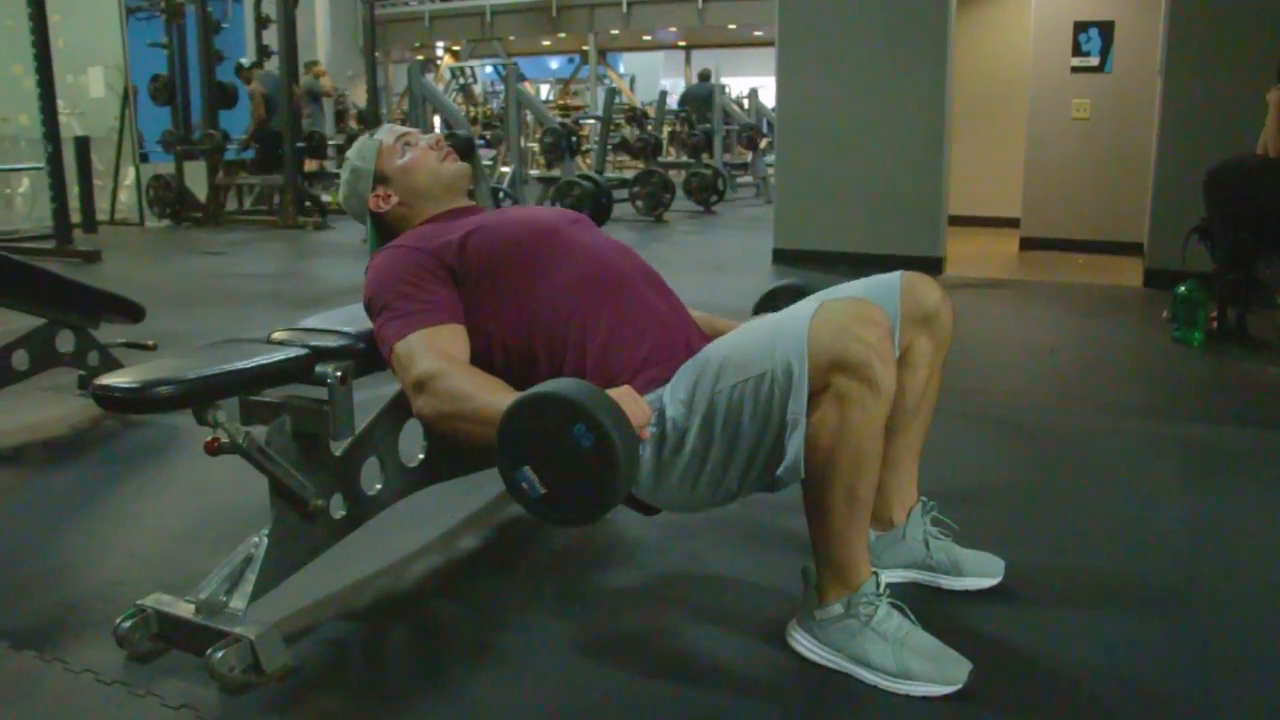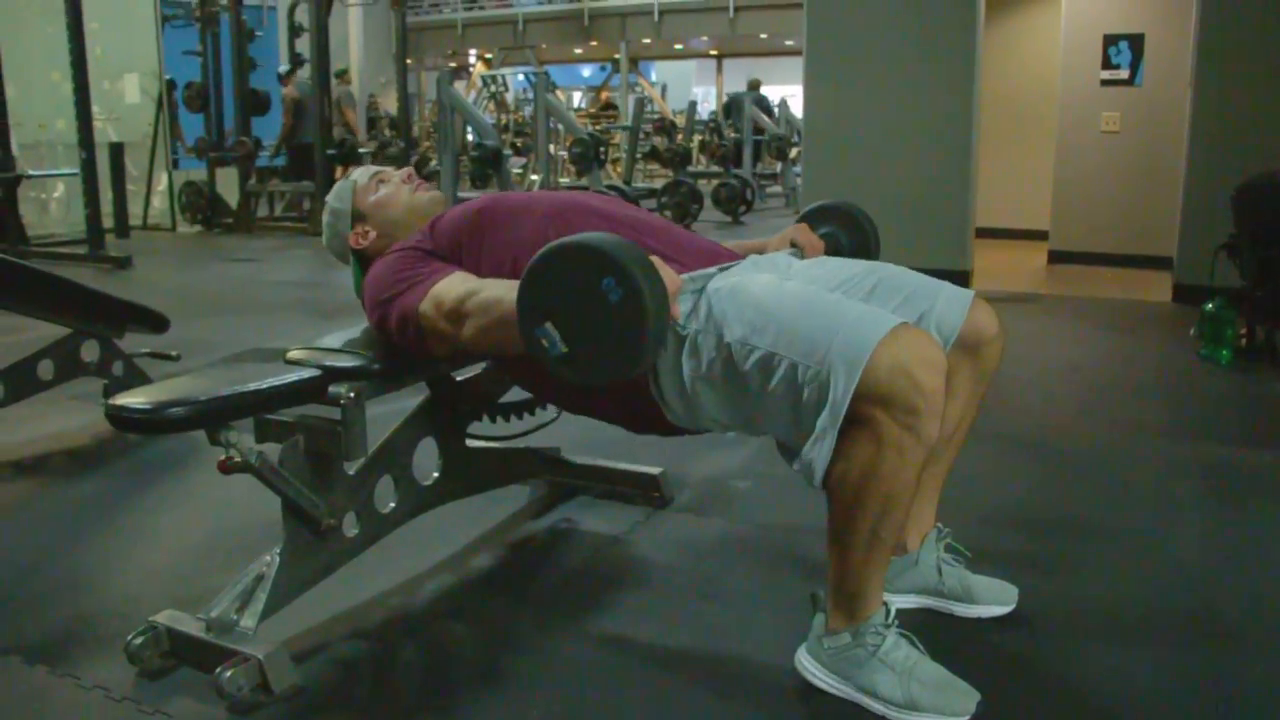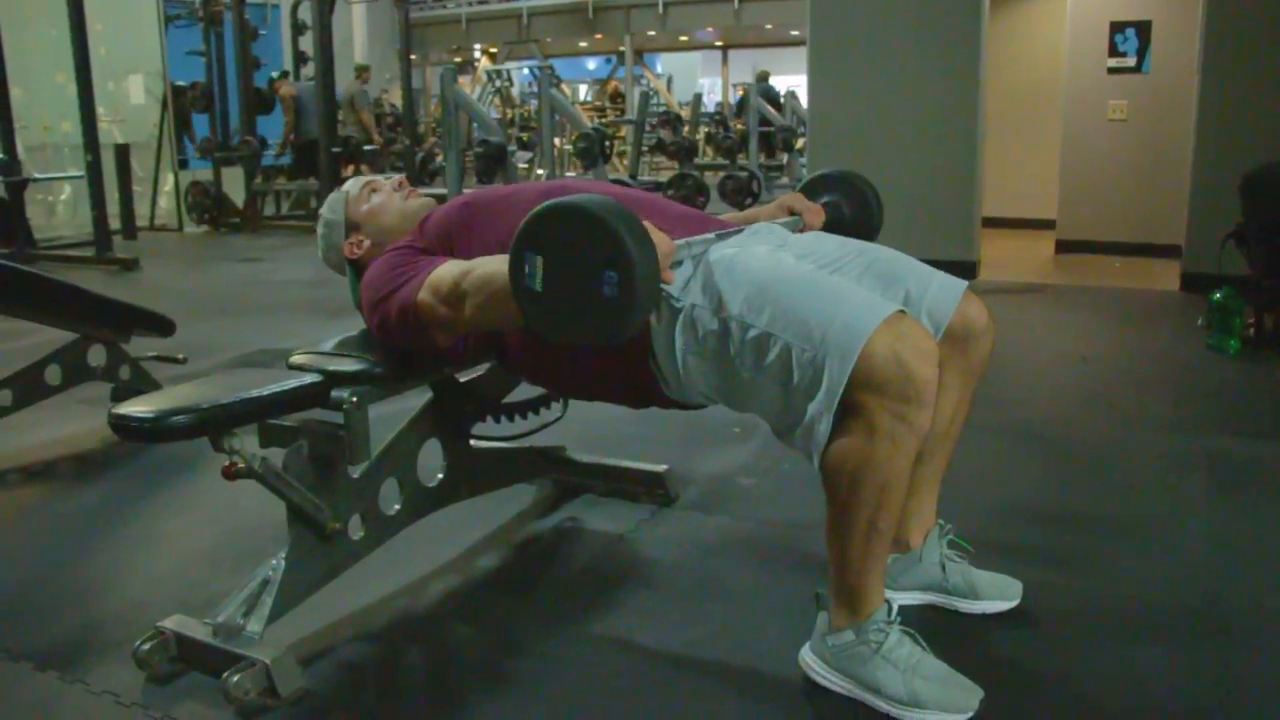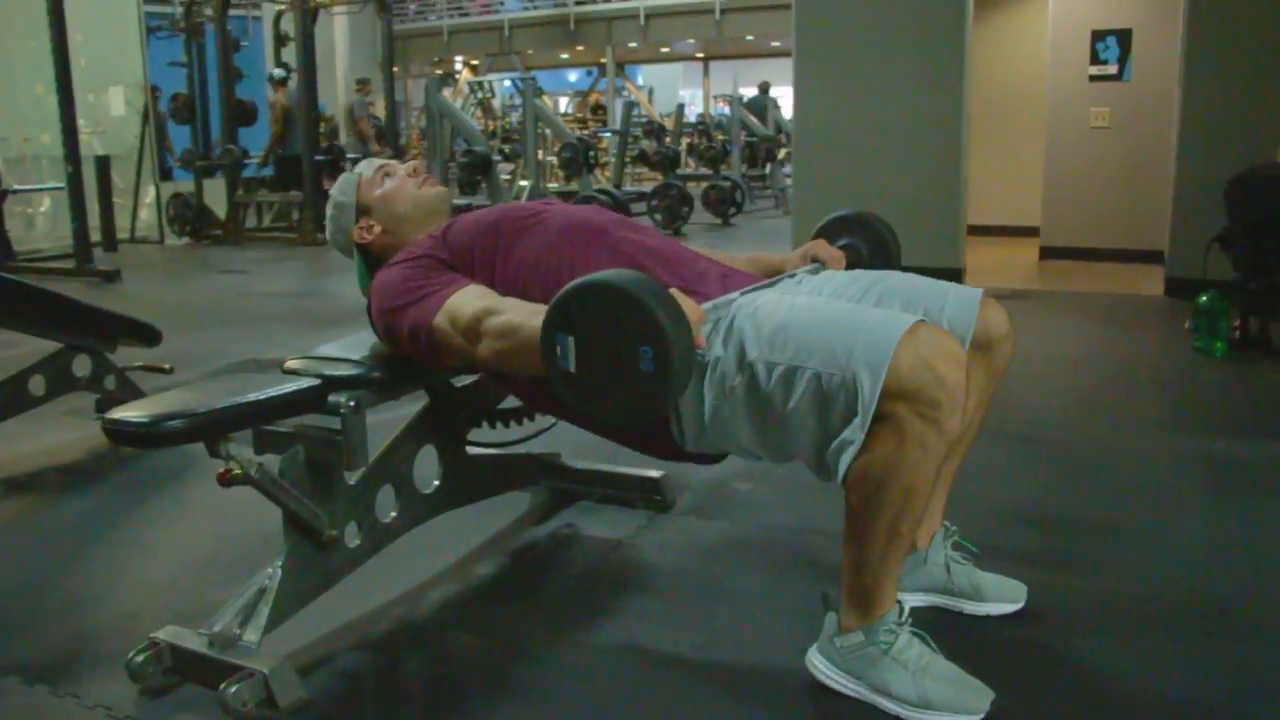
dt=0.7s
person 1, frame 1
left shoulder: (509, 224)
right shoulder: (409, 262)
right elbow: (435, 386)
left wrist: (740, 332)
left hip: (707, 368)
right hip: (663, 417)
left knee: (920, 302)
right knee: (856, 339)
left ankle: (894, 529)
right ankle: (841, 608)
person 1, frame 2
left shoulder: (482, 228)
right shoulder: (399, 272)
right elbow: (466, 313)
left wrist: (763, 246)
left hip: (733, 277)
right hip: (679, 322)
left knee: (972, 330)
right knee: (905, 376)
left ankle: (909, 552)
right ankle: (848, 634)
person 1, frame 3
left shoulder: (472, 224)
right shoulder: (395, 275)
right elbow: (463, 296)
left wrist: (756, 212)
right hip: (675, 290)
left knee: (962, 324)
right knee: (898, 369)
left ankle: (911, 551)
right ankle: (853, 633)
person 1, frame 4
left shoulder: (505, 234)
right shoulder: (406, 280)
right elbow: (487, 328)
left wrist: (780, 261)
right hip: (698, 347)
left knee: (982, 328)
right knee: (928, 375)
left ankle: (919, 550)
right ankle: (862, 633)
